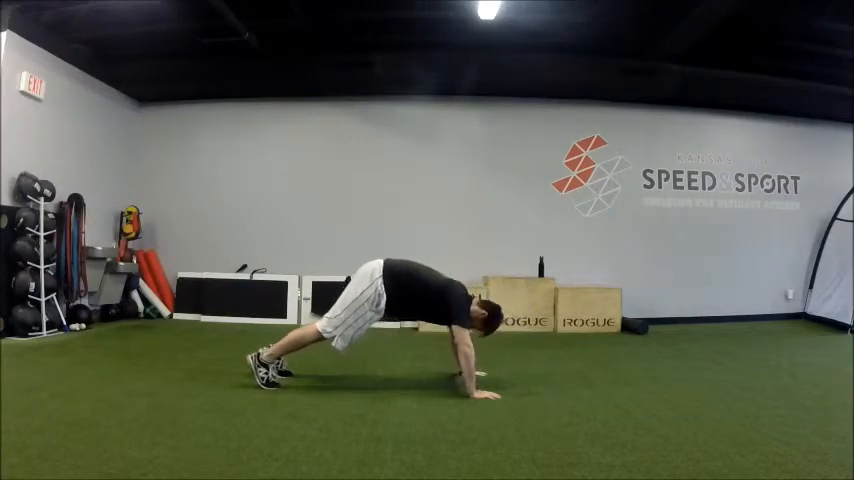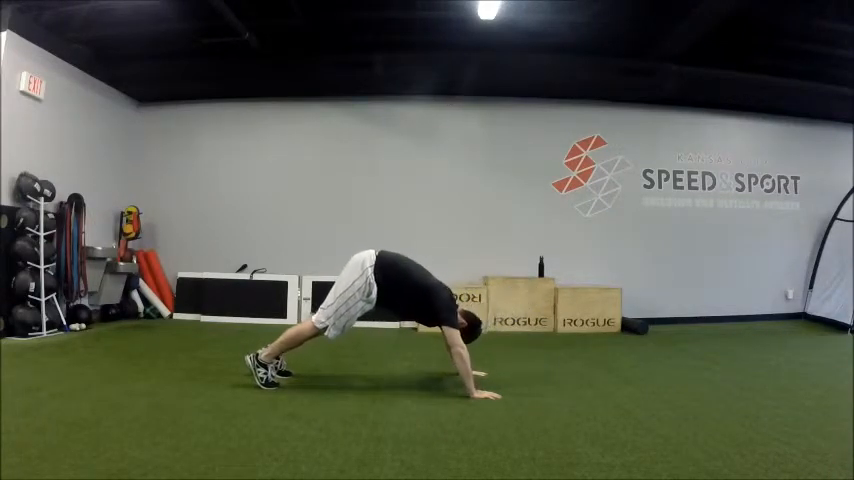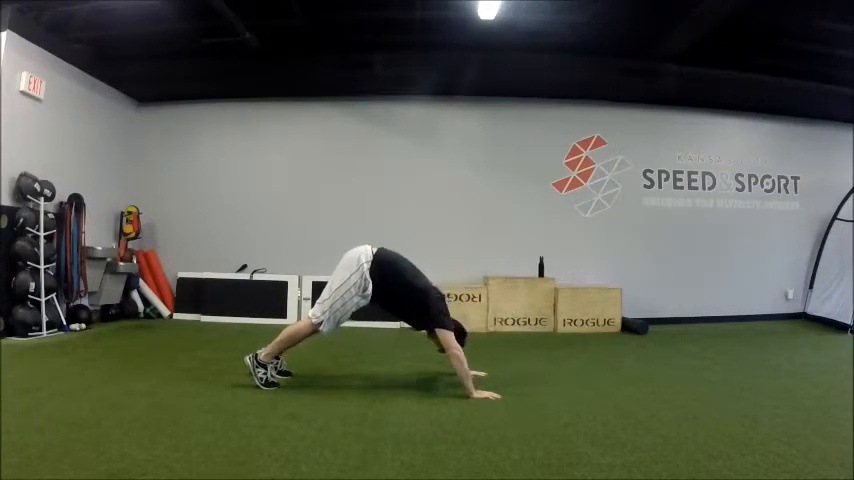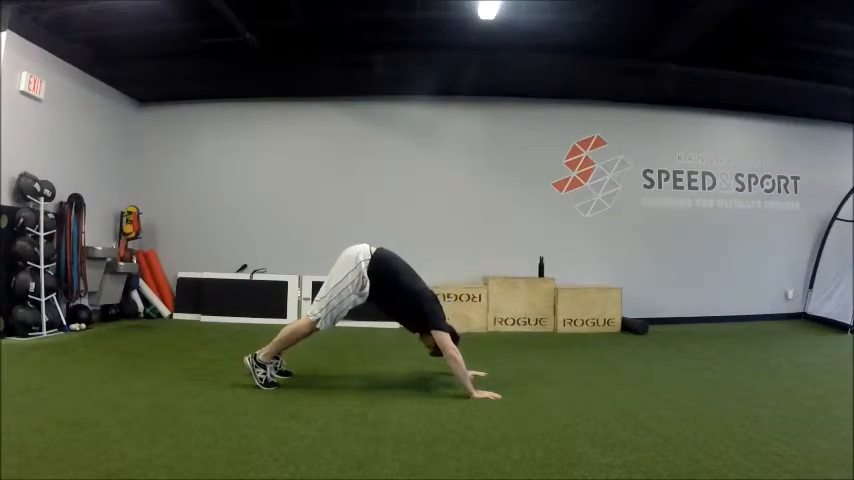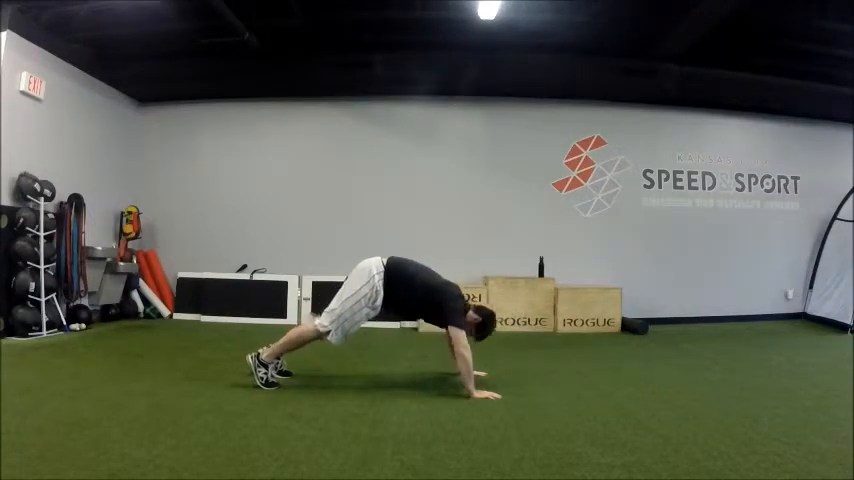
dt=0.5s
person 1, frame 1
left shoulder: (454, 299)
right shoulder: (459, 299)
left elbow: (456, 341)
right elbow: (464, 346)
left wrist: (465, 370)
right wrist: (473, 390)
left hip: (380, 280)
right hip: (377, 283)
left knee: (328, 327)
right knee: (327, 329)
left ankle: (273, 354)
right ankle: (264, 358)
person 1, frame 2
left shoulder: (441, 302)
right shoulder: (443, 303)
left elbow: (452, 346)
right elbow: (457, 347)
left wrist: (465, 370)
right wrist: (473, 391)
left hip: (372, 271)
right hip: (369, 272)
left knee: (322, 323)
right knee: (322, 322)
left ankle: (272, 356)
right ankle: (263, 359)
person 1, frame 3
left shoulder: (430, 305)
right shoulder: (435, 307)
left elbow: (452, 350)
right elbow: (453, 350)
left wrist: (463, 370)
right wrist: (472, 391)
left hip: (367, 266)
right hip: (364, 268)
left knee: (320, 321)
right knee: (319, 320)
left ankle: (272, 356)
right ankle: (262, 359)
person 1, frame 4
left shoulder: (426, 311)
right shoulder: (429, 310)
left elbow: (449, 352)
right elbow: (450, 351)
left wrist: (461, 371)
right wrist: (472, 391)
left hip: (364, 263)
right hip: (362, 266)
left knee: (318, 320)
right knee: (317, 318)
left ankle: (272, 357)
right ankle: (261, 358)
person 1, frame 5
left shoulder: (451, 299)
right shoulder: (454, 302)
left elbow: (454, 343)
right elbow: (461, 348)
left wrist: (464, 369)
right wrist: (472, 390)
left hip: (379, 278)
right hip: (376, 279)
left knee: (326, 326)
right knee: (325, 326)
left ankle: (273, 355)
right ankle: (264, 358)
